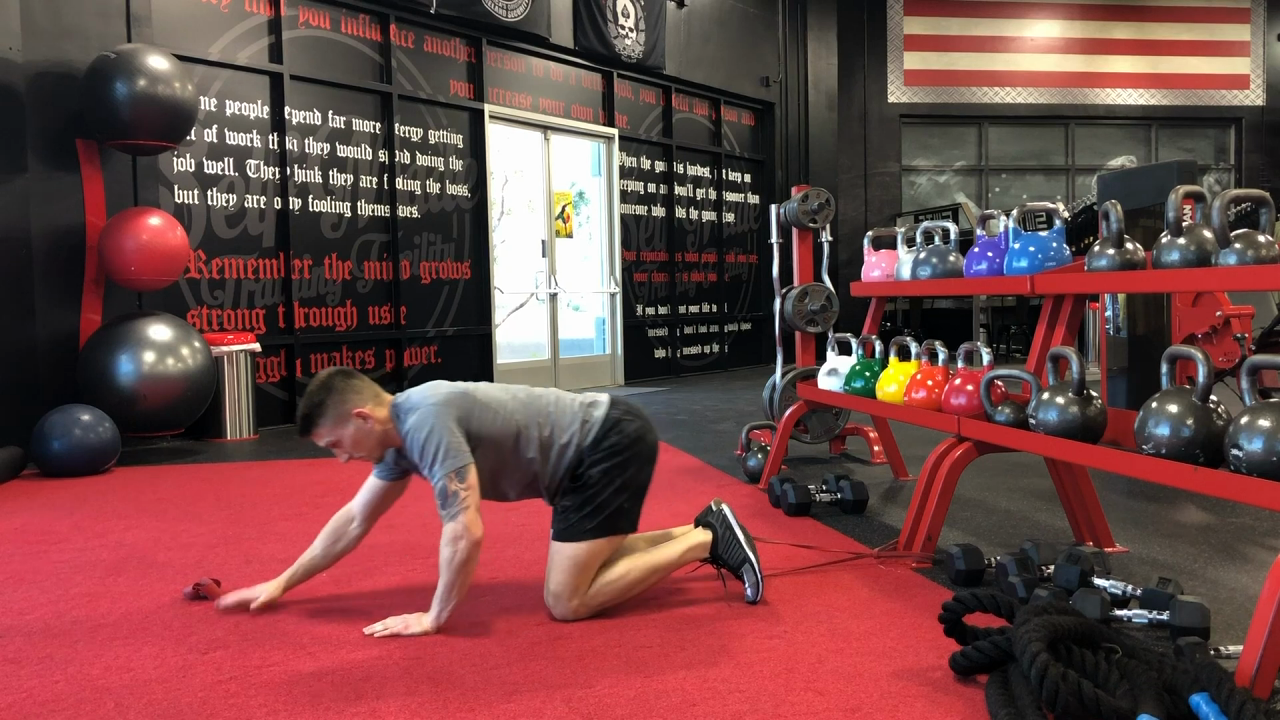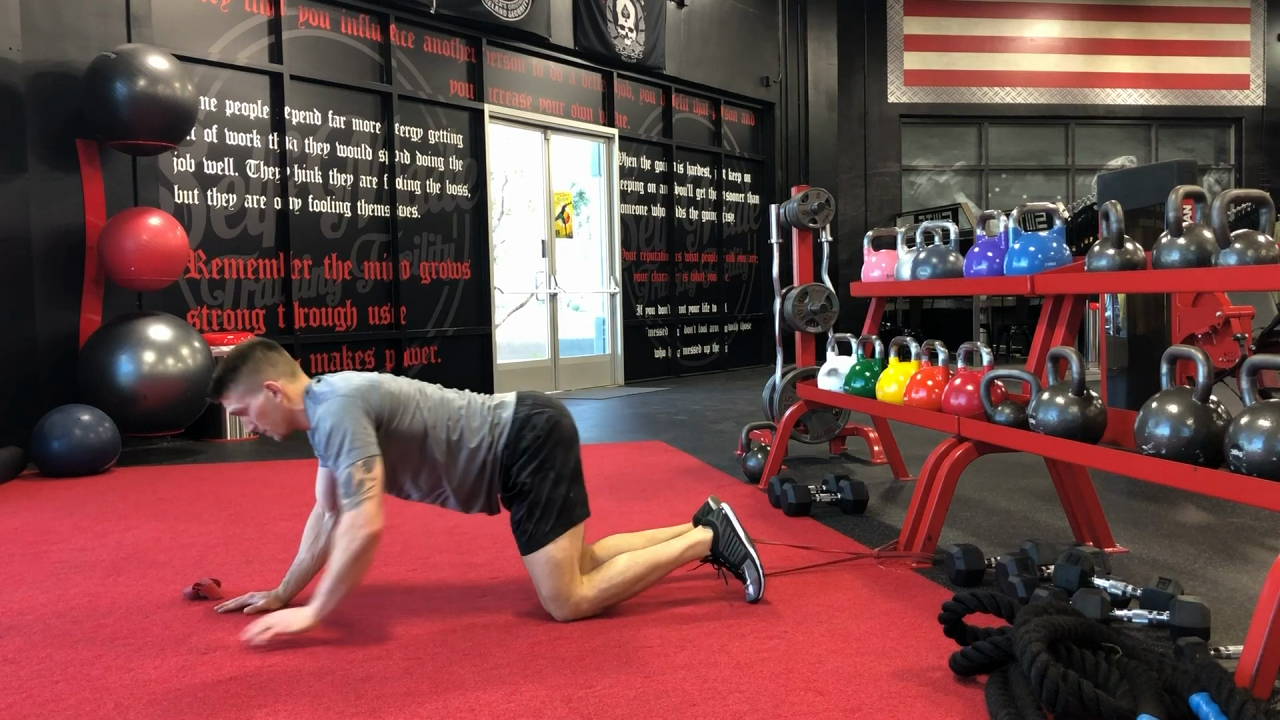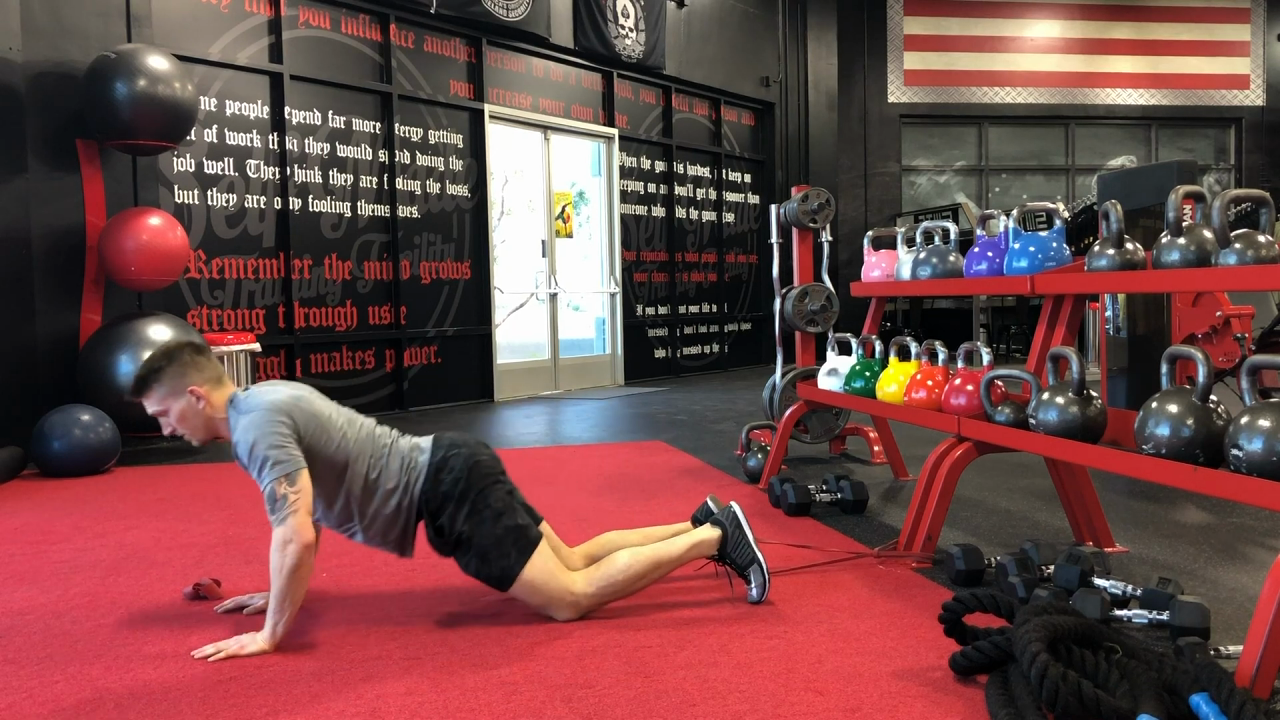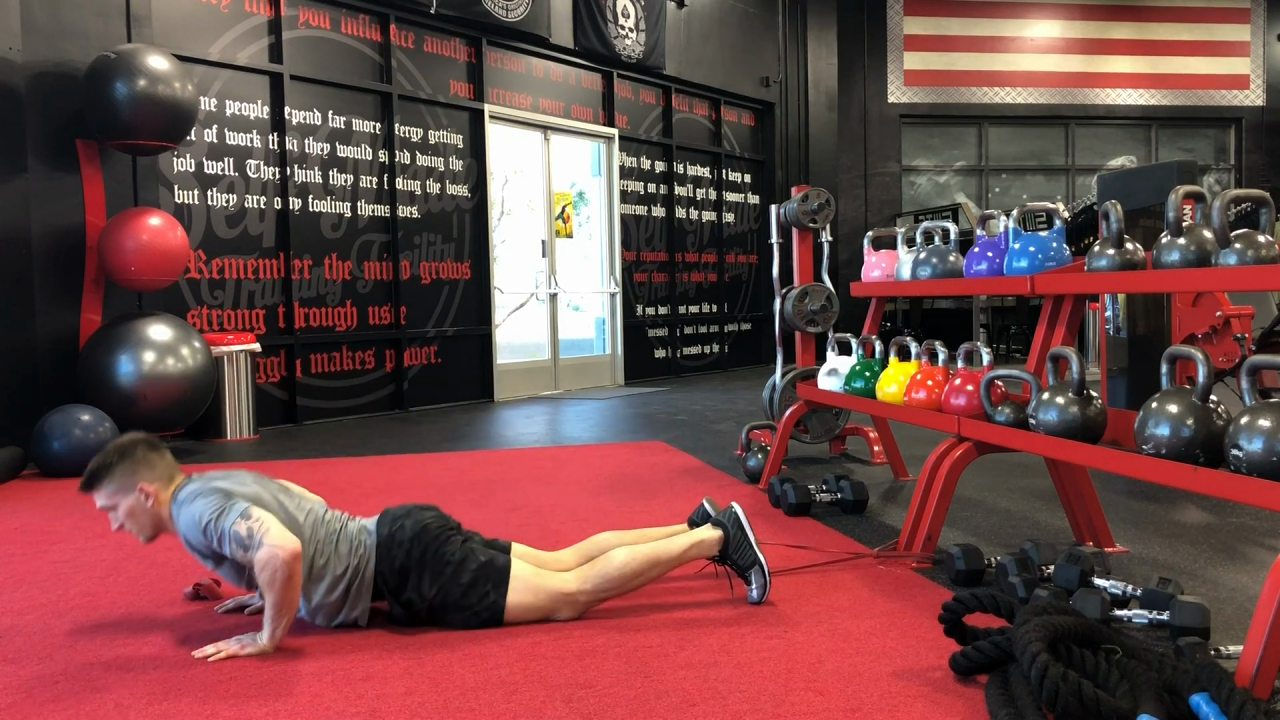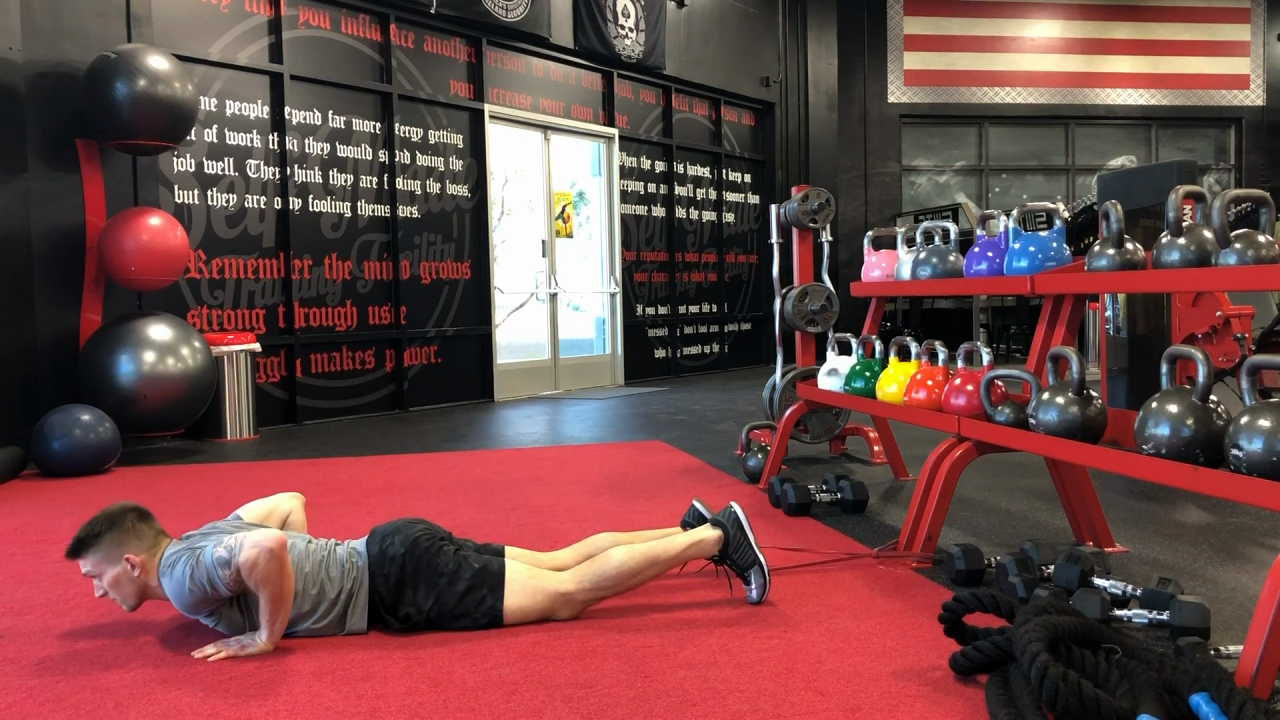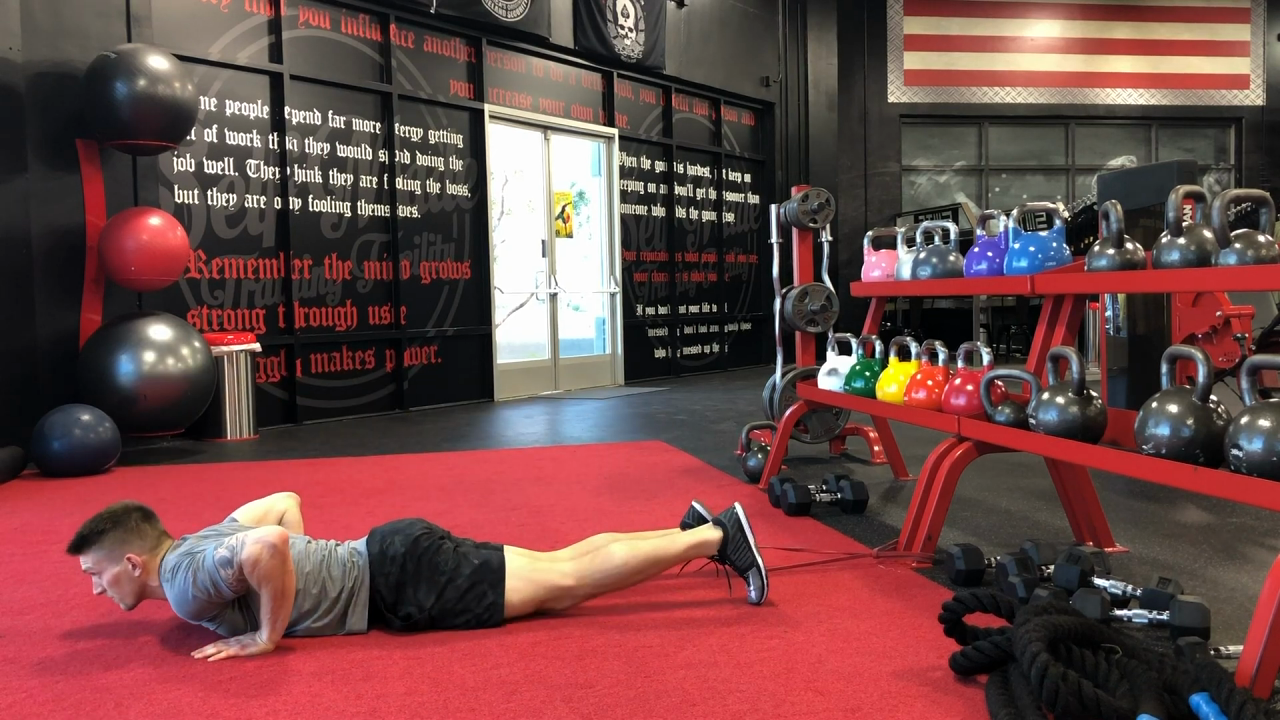
dt=0.5s
person 1, frame 1
left shoulder: (425, 421)
right shoulder: (405, 427)
left elbow: (465, 532)
right elbow: (354, 520)
left wrist: (434, 618)
right wrist: (280, 583)
left hip: (611, 443)
right hip: (598, 443)
left knee: (566, 601)
right knee: (576, 569)
left ankle: (706, 541)
right ankle: (702, 530)
person 1, frame 2
left shoulder: (336, 410)
right shoulder: (329, 402)
left elbow: (364, 526)
right elbow: (326, 512)
left wrist: (313, 612)
right wrist: (284, 590)
left hip: (528, 440)
right hip: (527, 435)
left knee: (570, 602)
right knee: (578, 569)
left ankle: (708, 541)
right ankle: (702, 527)
person 1, frame 3
left shoulder: (255, 424)
right shoulder: (265, 401)
left elbow: (297, 539)
right elbow: (307, 512)
left wrist: (271, 635)
right wrist: (277, 592)
left hip: (450, 488)
right hip: (451, 470)
left knee: (570, 599)
right knee: (573, 563)
left ankle: (712, 539)
right ankle: (702, 525)
person 1, frame 4
left shoulder: (194, 511)
right shoulder: (217, 486)
left elbow: (284, 551)
left wrist: (270, 635)
right wrist: (266, 592)
left hip: (407, 566)
right hip: (403, 539)
left knee: (572, 593)
right knee: (565, 563)
left ankle: (715, 540)
right ankle: (700, 525)
person 1, frame 5
left shoulder: (183, 576)
right shoulder: (205, 540)
left elbow: (266, 548)
right elbow: (290, 500)
left wrist: (269, 634)
left hip: (400, 580)
right hip: (398, 553)
left knee: (569, 594)
right knee: (562, 563)
left ankle: (712, 538)
right ankle: (695, 530)
person 1, frame 6
left shoulder: (186, 584)
right shoulder: (205, 543)
left elbow: (270, 545)
right elbow: (285, 501)
left wrist: (270, 634)
left hip: (403, 579)
right hip: (397, 555)
left knee: (566, 586)
right knee: (560, 562)
left ankle: (717, 536)
right ankle: (691, 531)
